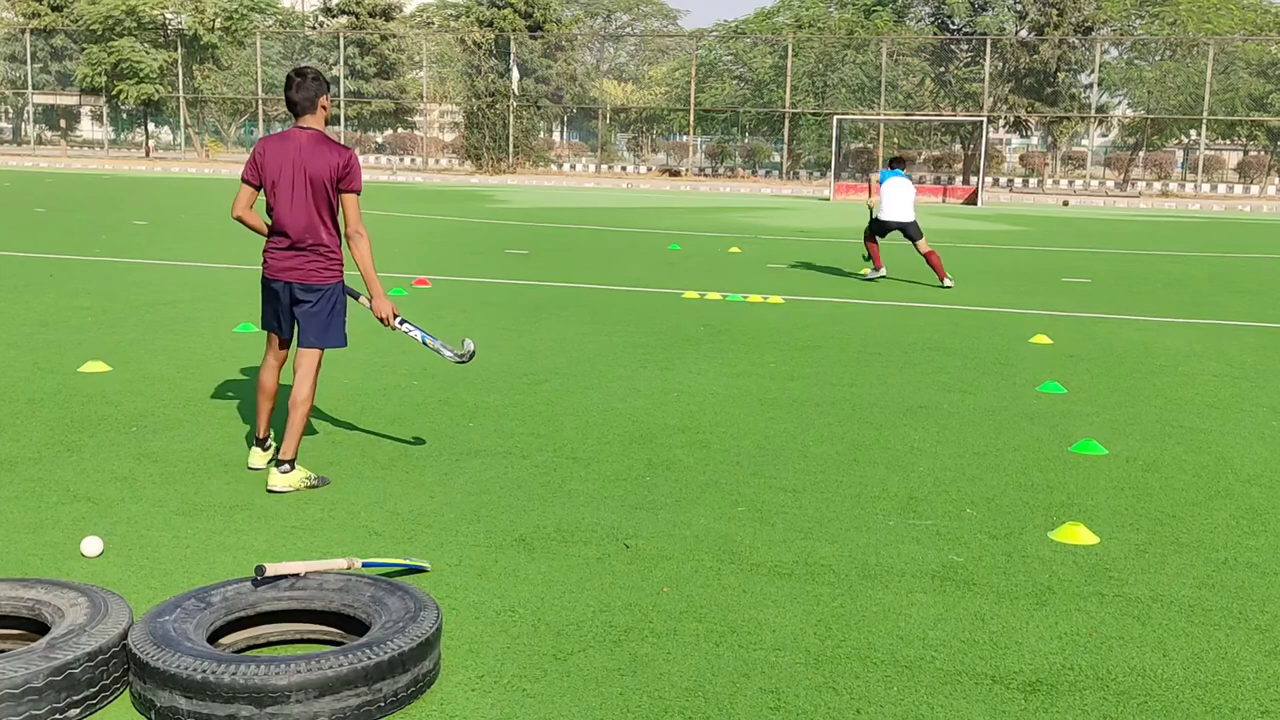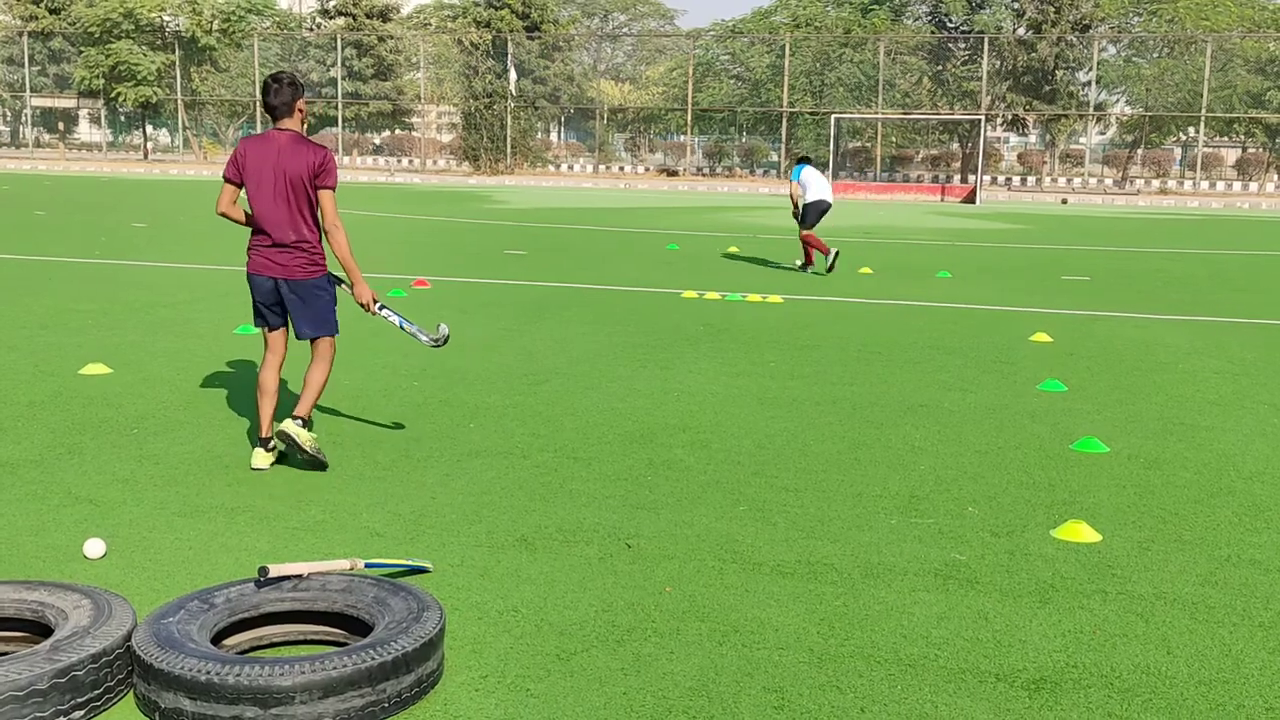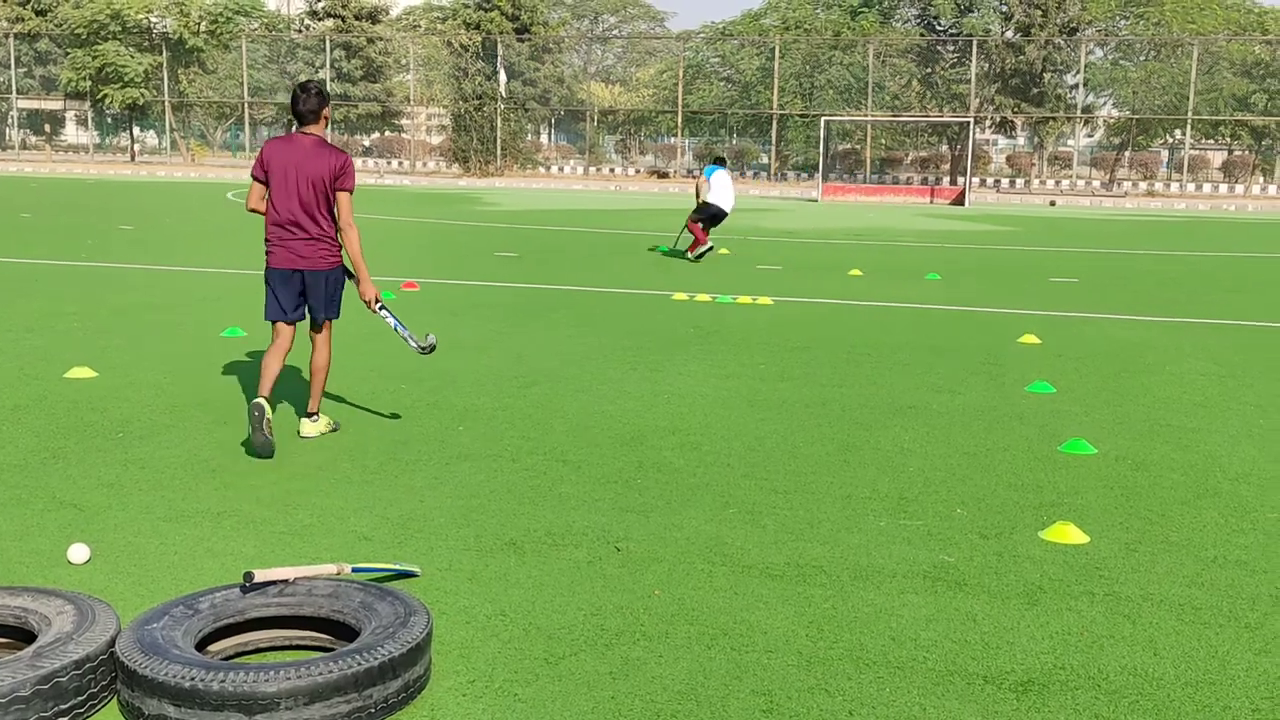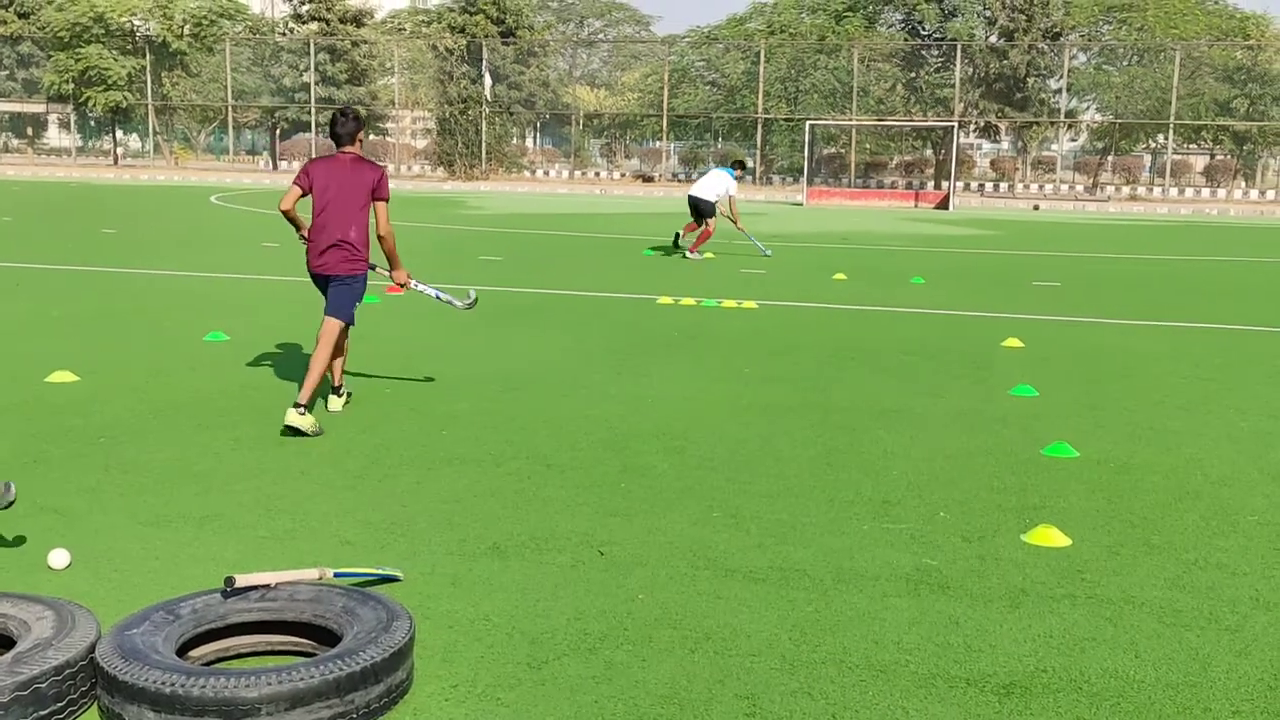
dt=0.5s
person 1, frame 1
left shoulder: (265, 148)
right shoulder: (341, 157)
left elbow: (240, 210)
right elbow: (354, 231)
right wrist: (377, 294)
left hip: (276, 271)
right hip: (321, 276)
left knee: (274, 357)
right knee: (306, 369)
left ankle: (260, 445)
right ankle: (285, 468)
person 1, frame 2
left shoulder: (245, 149)
right shoulder: (318, 156)
left elbow: (224, 207)
right elbow: (331, 226)
right wrist: (357, 282)
left hip: (261, 268)
right hip: (306, 270)
left knee: (273, 353)
right knee: (324, 349)
left ankle: (264, 444)
right ankle: (299, 421)
person 1, frame 3
left shoulder: (271, 149)
right shoulder: (339, 160)
left elbow: (253, 203)
right elbow: (345, 224)
right wrist: (364, 279)
left hip: (280, 260)
right hip: (323, 261)
left knee: (280, 341)
right knee: (321, 336)
left ankle: (261, 402)
right ankle: (312, 416)
person 1, frame 4
left shoulder: (313, 166)
right shoulder: (375, 172)
left elbow: (284, 206)
right elbow: (383, 229)
left wrist: (302, 228)
right wrist: (396, 267)
left hip: (317, 261)
right hip: (351, 265)
left knee: (338, 323)
right knee: (329, 338)
left ankle: (336, 392)
right ankle: (299, 410)
